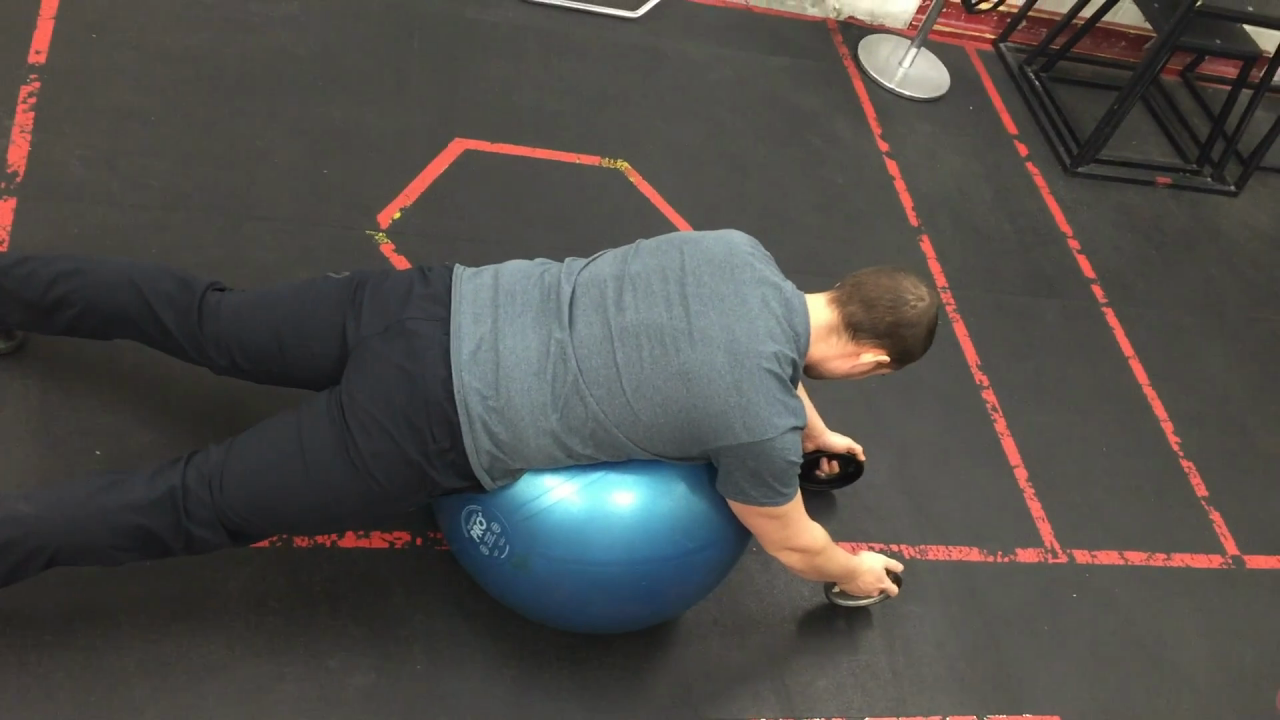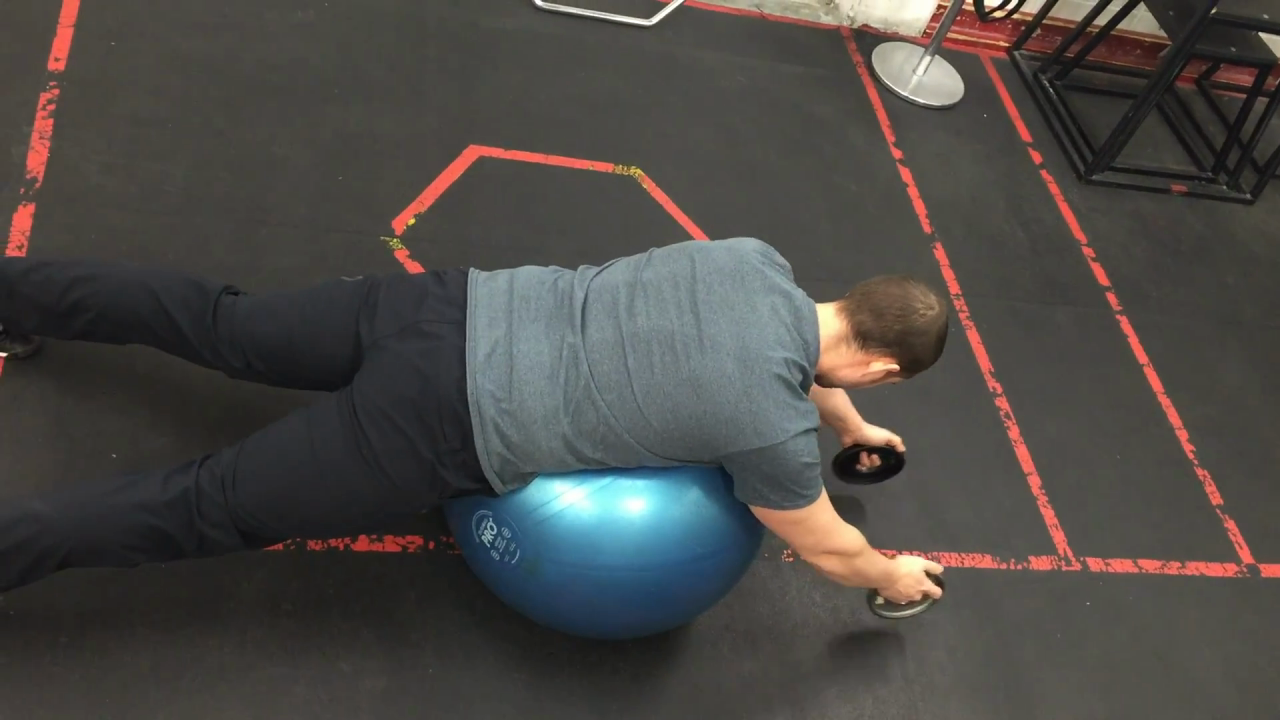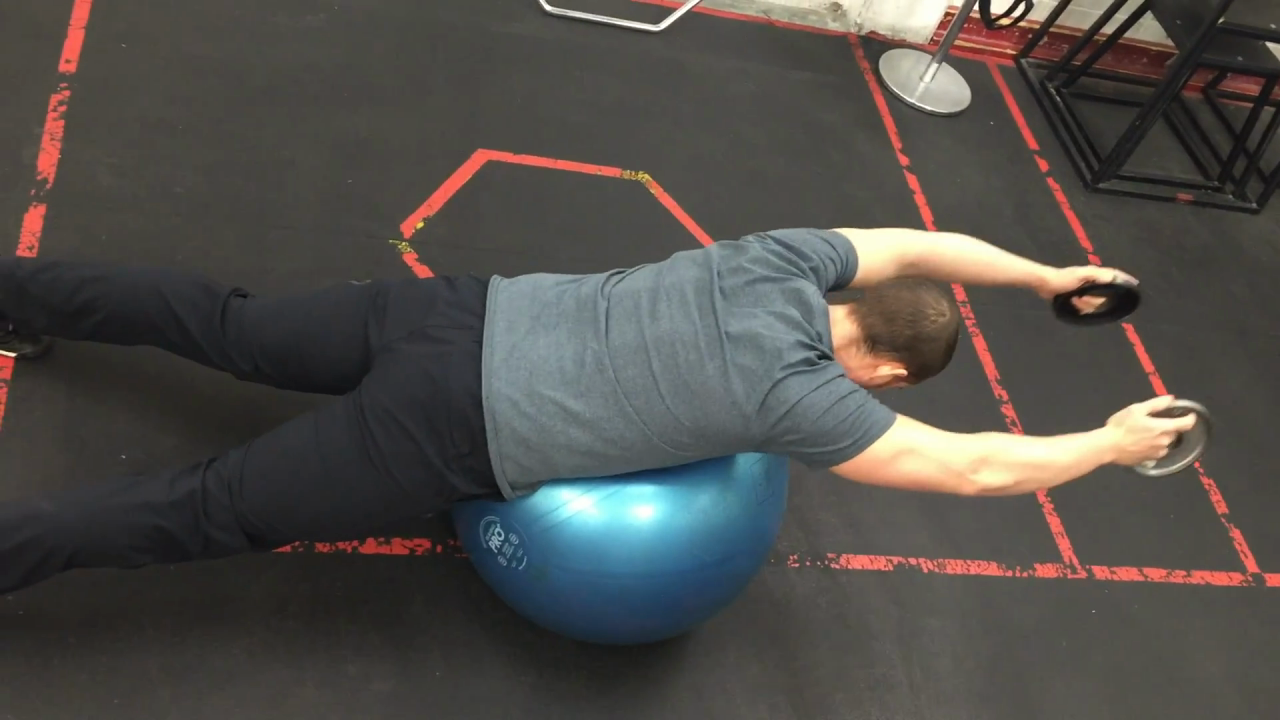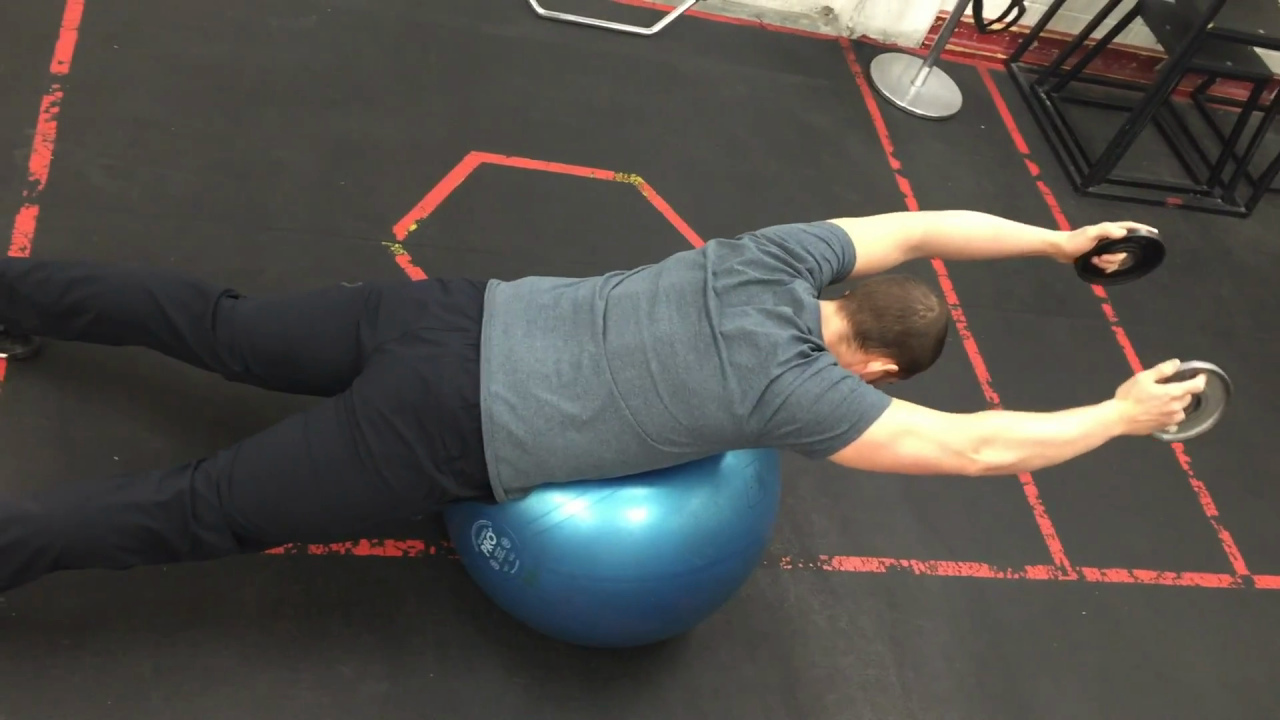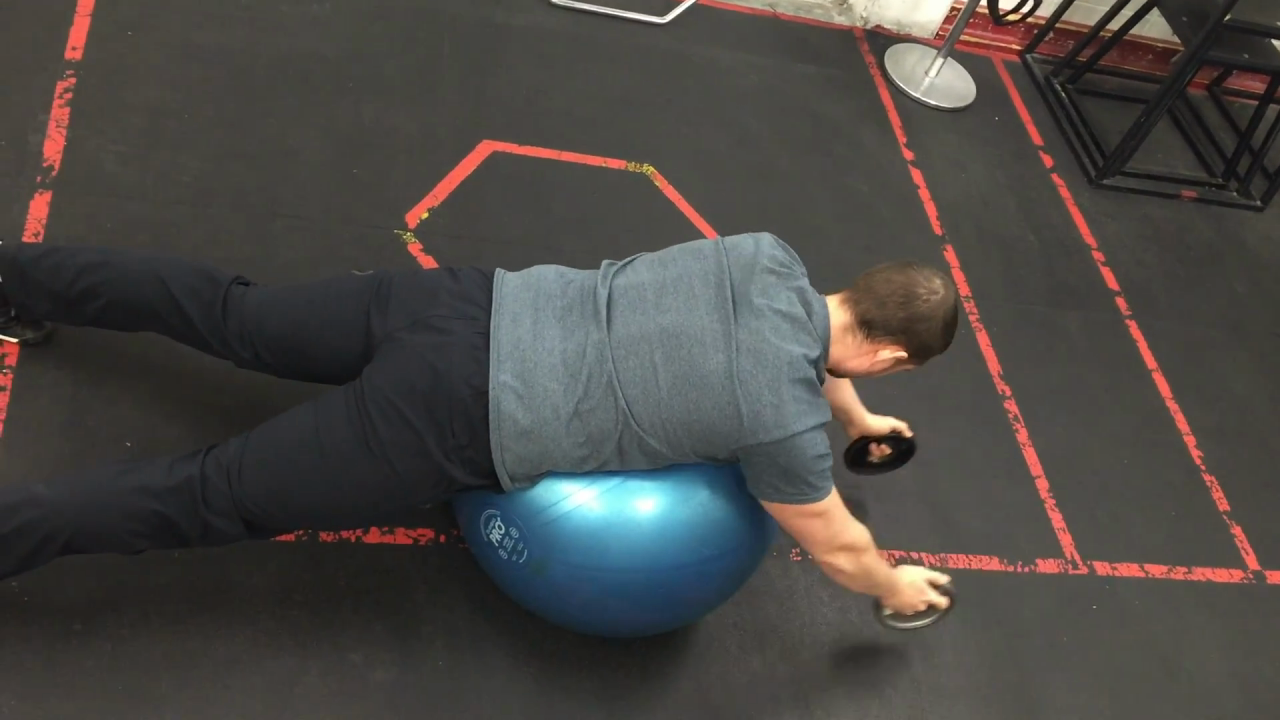
dt=1s
person 1, frame 1
left shoulder: (742, 256)
right shoulder: (756, 420)
right elbow: (789, 542)
left wrist: (812, 432)
right wrist: (856, 572)
left hip: (427, 305)
right hip: (425, 421)
left knee: (205, 320)
right knee: (195, 505)
person 1, frame 2
left shoulder: (758, 262)
right shoulder: (770, 425)
right elbow: (828, 548)
left wrist: (851, 424)
right wrist: (895, 577)
left hip: (448, 309)
right hip: (439, 425)
left knee: (220, 326)
right knee: (208, 509)
person 1, frame 3
left shoulder: (787, 260)
right shoulder: (792, 394)
left elbow: (916, 247)
right elbow: (974, 467)
left wrist: (1048, 276)
right wrist: (1116, 440)
left hip: (460, 313)
right hip: (451, 429)
left knee: (233, 328)
right knee: (215, 508)
person 1, frame 4
left shoulder: (779, 256)
right shoulder: (789, 391)
left elbow: (919, 228)
right elbow: (975, 448)
left wrist: (1063, 241)
right wrist: (1123, 415)
left hip: (453, 316)
right hip: (444, 429)
left knee: (221, 329)
right knee: (201, 512)
person 1, frame 5
left shoulder: (769, 259)
right shoulder: (781, 421)
right elbow: (836, 546)
left wrist: (857, 418)
right wrist: (894, 590)
left hip: (461, 304)
right hip: (449, 415)
left knee: (228, 314)
right knee: (211, 496)
